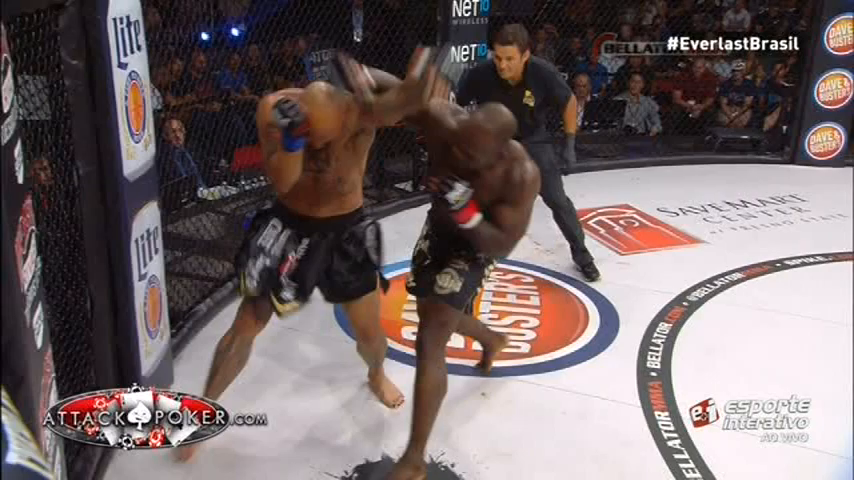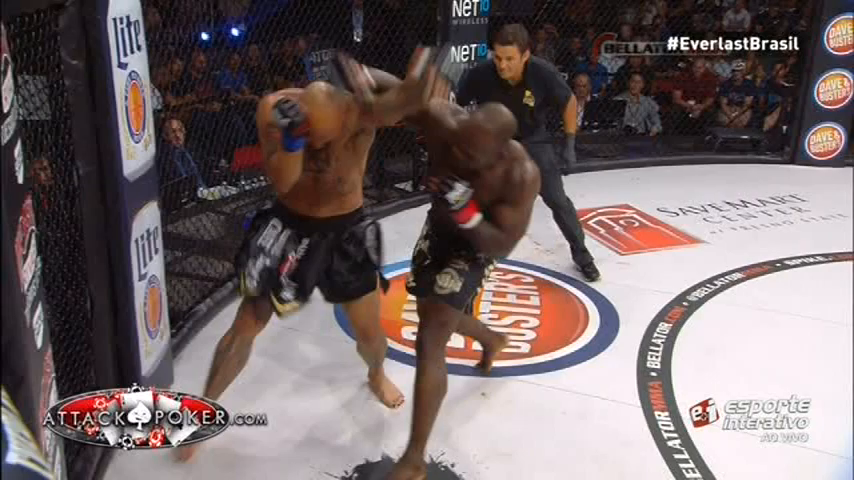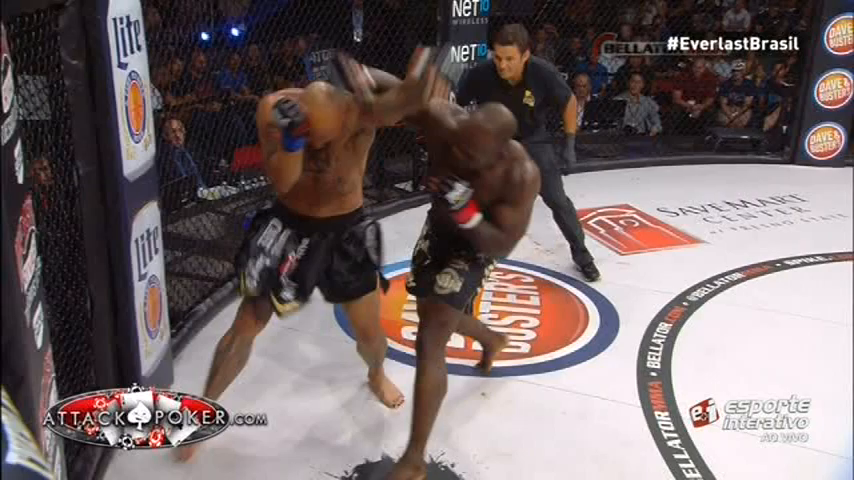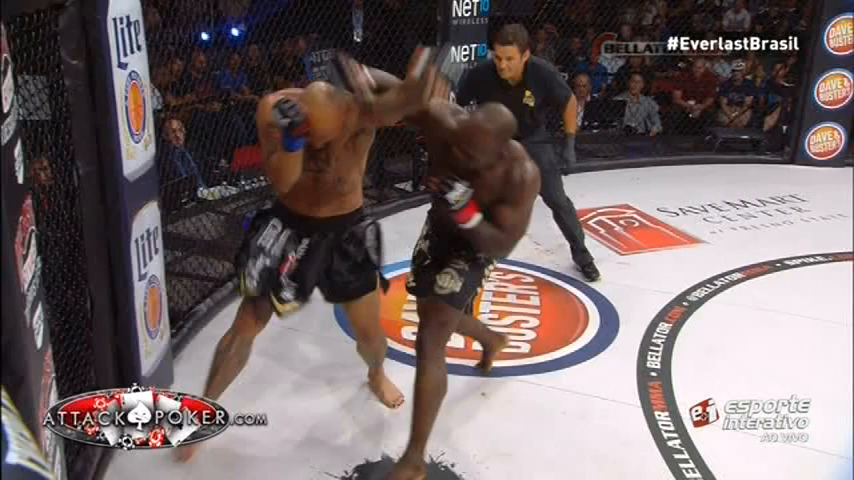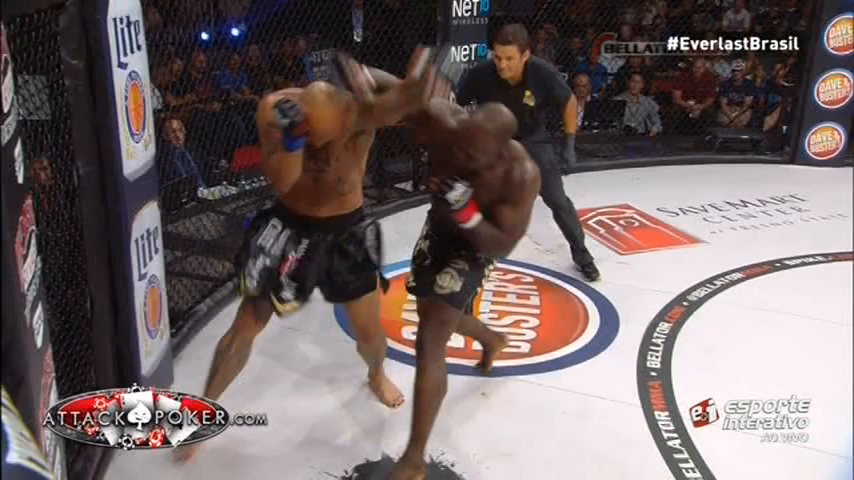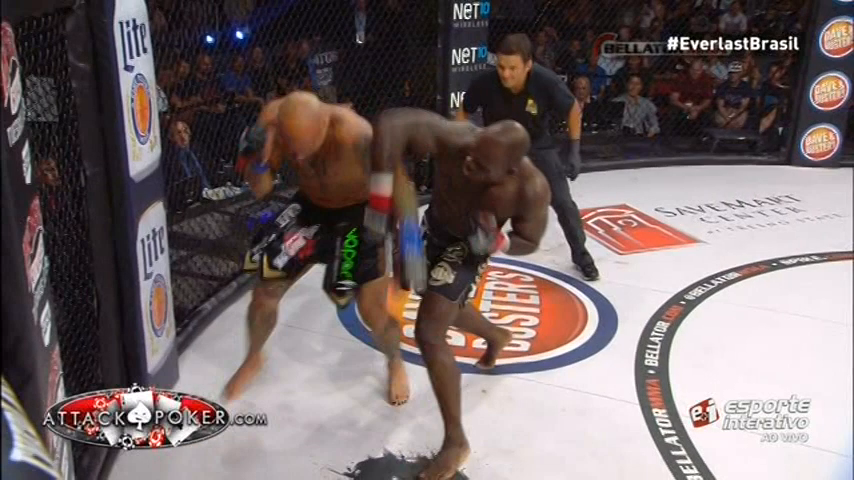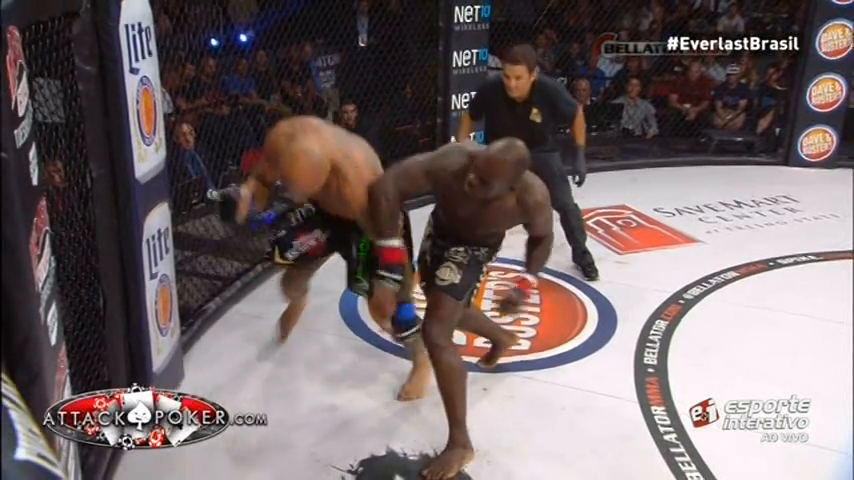
dt=0.3s
person 1, frame 1
left shoulder: (360, 110)
right shoulder: (274, 108)
left elbow: (404, 100)
right elbow: (280, 181)
right wrist: (293, 137)
left hip: (347, 230)
right hip: (290, 226)
left knee: (369, 332)
right knee: (245, 327)
left ankle: (377, 375)
person 1, frame 2
left shoulder: (358, 109)
right shoulder: (274, 108)
left elbow: (400, 102)
right elbow: (281, 182)
left wrist: (415, 89)
right wrist: (292, 137)
left hip: (347, 229)
right hip: (289, 225)
left knee: (369, 332)
right knee: (246, 327)
left ankle: (377, 376)
person 1, frame 3
left shoulder: (359, 110)
right shoulder: (275, 107)
left elbow: (403, 101)
right elbow: (281, 181)
left wrist: (418, 85)
right wrist: (293, 136)
left hip: (346, 229)
right hip: (289, 225)
left knee: (369, 332)
right knee: (245, 327)
left ankle: (377, 375)
person 1, frame 4
left shoulder: (359, 111)
right shoulder: (274, 107)
left elbow: (405, 100)
right elbow: (281, 182)
right wrist: (293, 136)
left hip: (347, 229)
right hip: (289, 225)
left knee: (369, 333)
right knee: (245, 327)
left ankle: (376, 375)
person 1, frame 5
left shoulder: (355, 111)
right shoulder: (277, 107)
left elbow: (405, 101)
right elbow: (281, 180)
right wrist: (292, 134)
left hip: (347, 229)
right hip: (289, 224)
left knee: (369, 331)
right knee: (246, 325)
left ankle: (377, 375)
person 1, frame 6
left shoulder: (350, 133)
right shoulder: (273, 118)
right elbow: (260, 190)
right wrist: (258, 161)
left hip: (359, 215)
right hip: (309, 209)
left knee: (373, 314)
right knee: (263, 295)
left ankle: (396, 365)
right ankle: (253, 358)
person 1, frame 7
left shoulder: (354, 184)
right shoulder: (281, 138)
left elbow: (391, 246)
right elbow: (261, 181)
left wrist: (403, 304)
right wrist: (245, 198)
left hip: (368, 218)
right hip: (324, 208)
left knee: (382, 306)
right knee: (293, 280)
left ankle: (421, 362)
right ankle: (296, 307)
person 2, frame 1
left shoulder: (521, 176)
right shoulder: (445, 122)
left elbow: (502, 246)
left wrist: (467, 213)
left hip: (475, 245)
right hip: (437, 227)
left knee: (429, 343)
right knee: (434, 313)
right ankle: (491, 339)
person 2, frame 2
left shoulder: (521, 176)
right shoulder: (444, 121)
left elbow: (502, 246)
left wrist: (467, 213)
left hip: (475, 245)
right hip: (438, 226)
left knee: (429, 342)
right knee: (432, 312)
right ankle: (492, 339)
person 2, frame 3
left shoulder: (521, 175)
right shoulder: (445, 121)
left elbow: (502, 247)
left wrist: (467, 213)
left hip: (475, 245)
right hip: (437, 227)
left knee: (429, 343)
right knee: (433, 312)
right ankle: (491, 339)
person 2, frame 4
left shoulder: (521, 176)
right shoulder: (445, 122)
left elbow: (501, 246)
left wrist: (466, 212)
left hip: (475, 245)
right hip: (438, 226)
left knee: (429, 342)
right knee: (432, 311)
right ankle: (492, 339)
person 2, frame 5
left shoulder: (521, 175)
right shoulder: (447, 124)
left elbow: (505, 245)
left wrist: (467, 211)
left hip: (475, 244)
right hip: (437, 227)
left knee: (429, 342)
right knee: (438, 314)
right ankle: (492, 341)
person 2, frame 6
left shoulder: (531, 188)
right shoulder: (457, 140)
left elbow: (529, 243)
right elbow: (395, 122)
left wrist: (496, 241)
left hip: (468, 246)
right hip: (434, 225)
left knee: (430, 334)
right knee: (441, 310)
left ankle: (456, 442)
right ankle: (496, 336)
person 2, frame 7
left shoulder: (531, 197)
right shoulder: (452, 161)
left elbow: (542, 236)
right elbow: (385, 188)
left wrist: (525, 283)
left hip: (474, 246)
right hip: (439, 228)
left knee: (435, 333)
right knee: (446, 309)
left ankle: (460, 443)
right ankle: (502, 337)
person 3, frame 1
left shoulder: (543, 73)
right shoulder: (480, 74)
left elbow: (569, 102)
right elbow: (455, 105)
left wrist: (570, 144)
left hip: (532, 139)
left knee: (557, 199)
left ankle: (581, 254)
person 3, frame 2
left shoulder: (543, 73)
right shoulder: (480, 74)
left elbow: (569, 102)
right elbow: (454, 105)
left wrist: (570, 144)
left hip: (532, 139)
left knee: (557, 199)
left ankle: (581, 253)
person 3, frame 3
left shoulder: (543, 73)
right shoulder: (480, 74)
left elbow: (569, 102)
right elbow: (454, 105)
left wrist: (570, 144)
left hip: (532, 139)
left knee: (557, 199)
left ankle: (581, 254)
person 3, frame 4
left shoulder: (543, 73)
right shoulder: (480, 74)
left elbow: (569, 102)
right elbow: (455, 105)
left wrist: (570, 144)
left hip: (532, 139)
left knee: (557, 199)
left ankle: (581, 254)
person 3, frame 5
left shoulder: (543, 73)
right shoulder: (480, 74)
left elbow: (569, 102)
right elbow: (457, 104)
left wrist: (569, 144)
left hip: (532, 139)
left knee: (557, 199)
left ankle: (581, 254)
person 3, frame 6
left shoulder: (546, 81)
right shoulder: (485, 82)
left elbow: (573, 109)
right elbow: (464, 112)
left wrist: (574, 150)
left hip: (537, 145)
left knee: (562, 202)
left ankle: (581, 255)
person 3, frame 7
left shoulder: (550, 90)
right shoulder: (490, 90)
left elbow: (577, 115)
right elbow: (469, 117)
left wrist: (580, 157)
left hip: (540, 150)
left knee: (566, 205)
left ankle: (582, 256)
